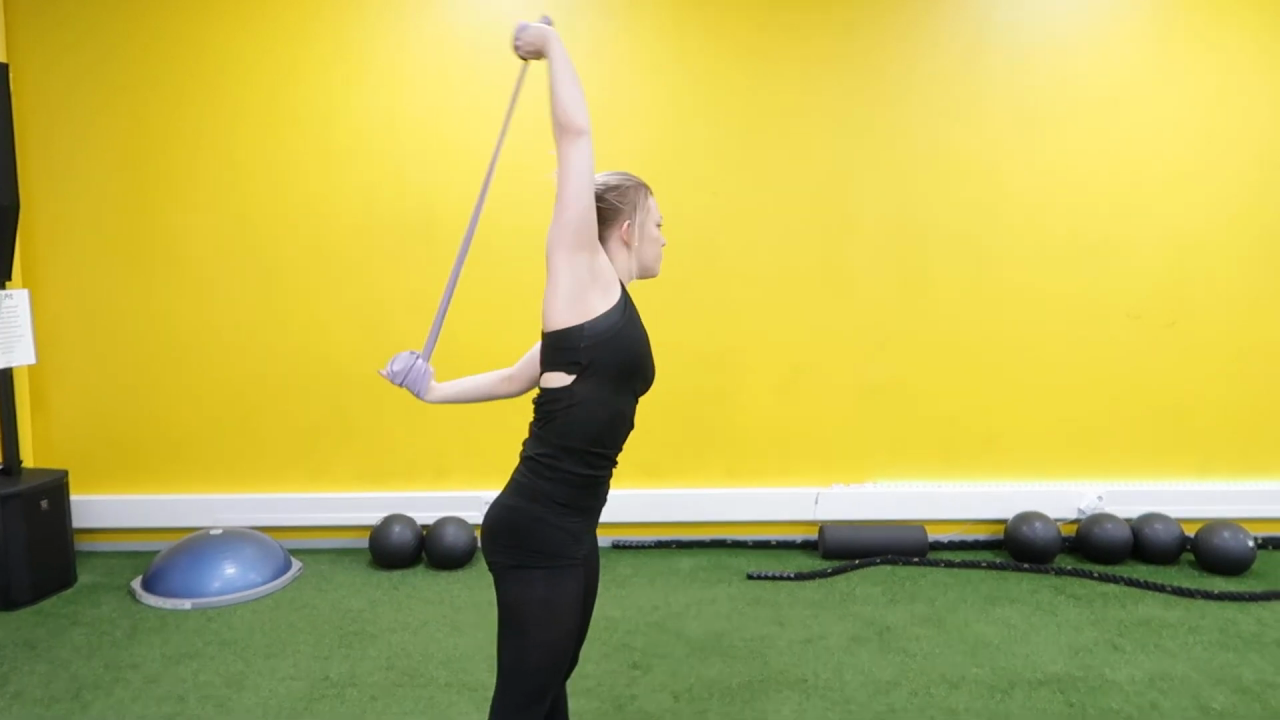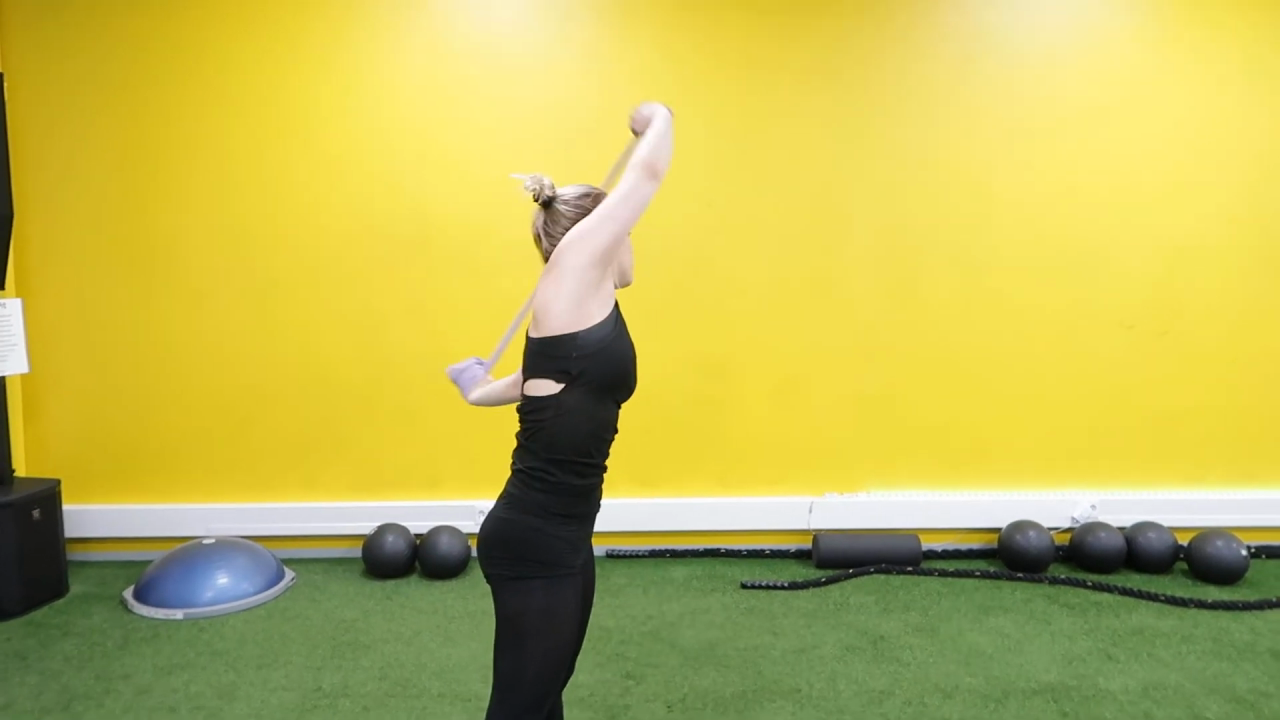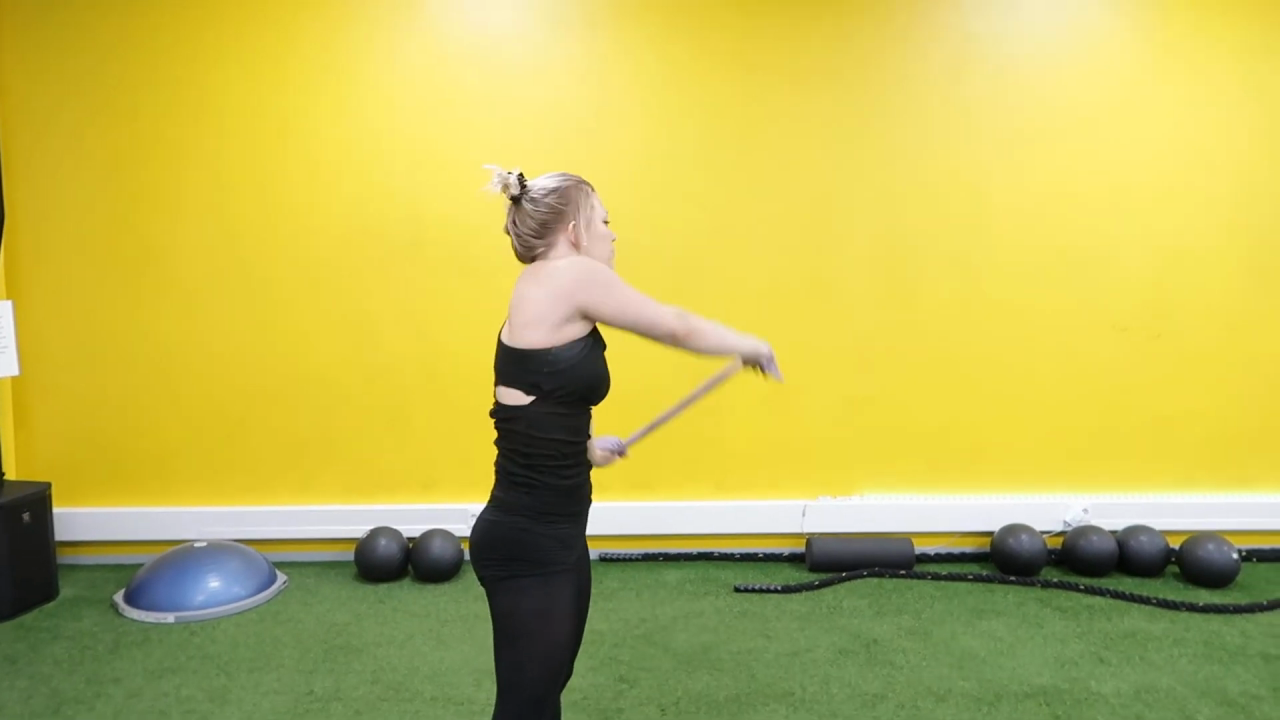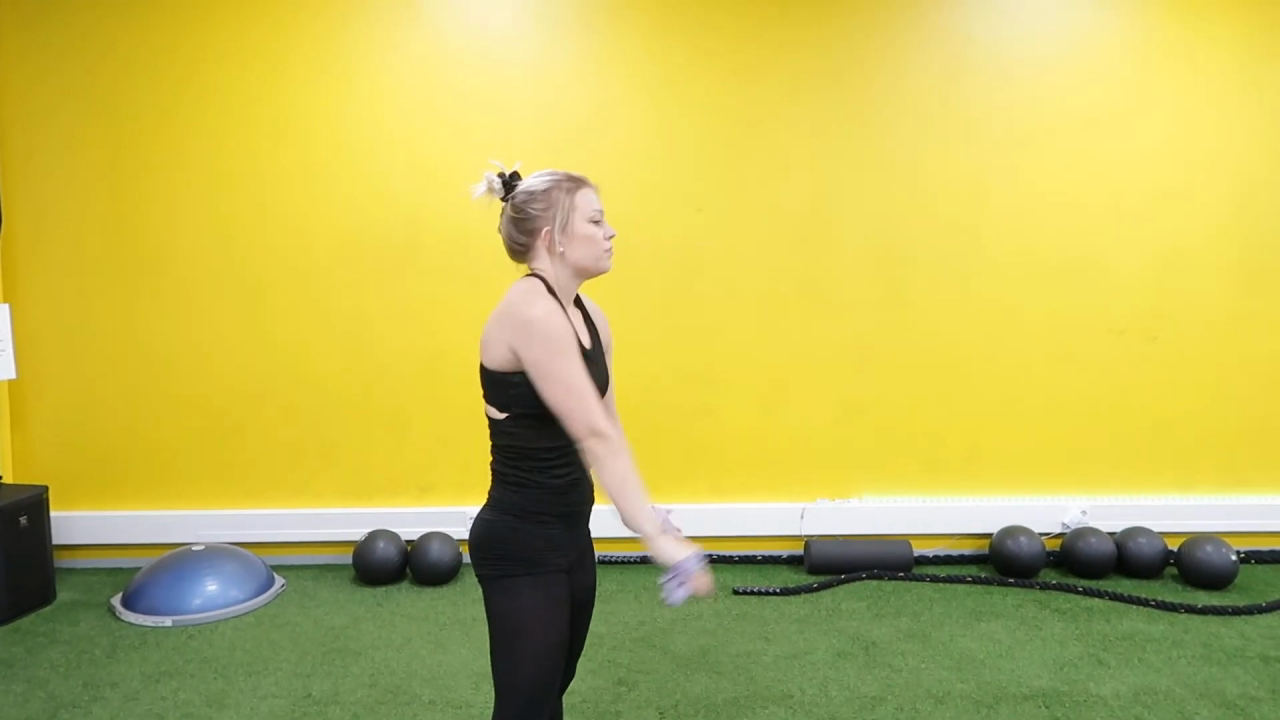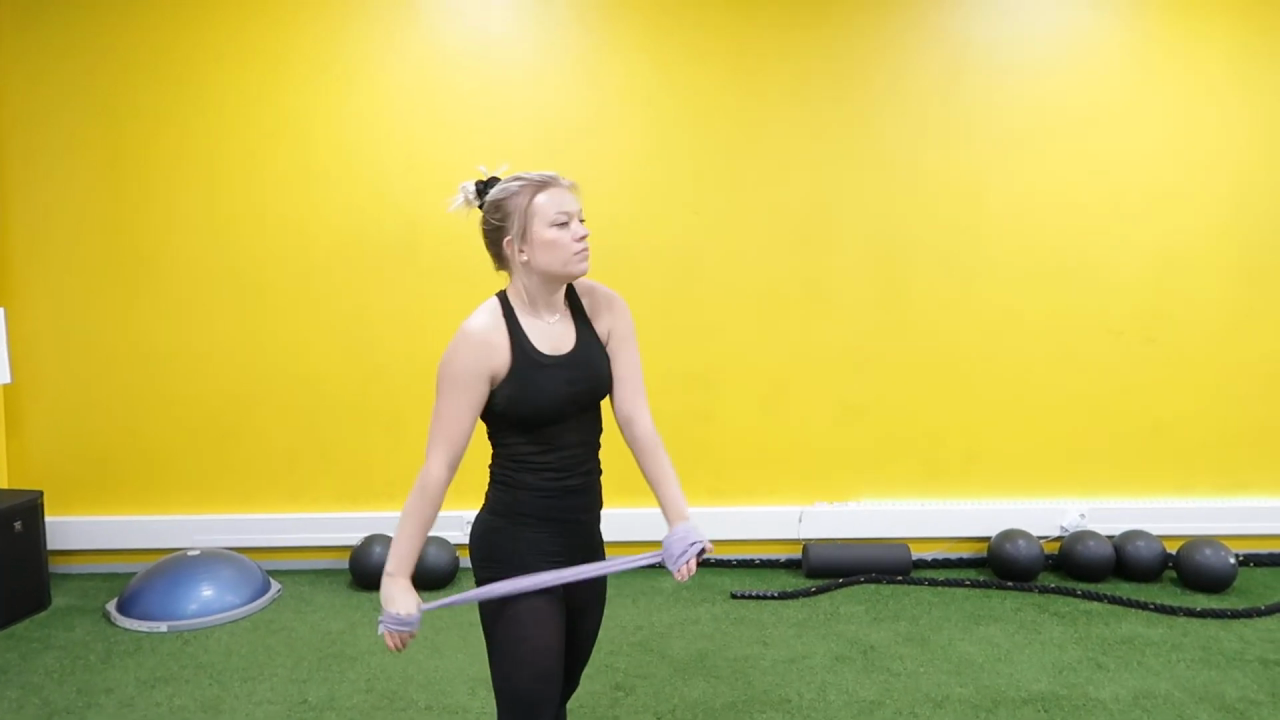
dt=0.3s
person 1, frame 1
left shoulder: (605, 309)
right shoulder: (580, 273)
left elbow: (519, 376)
right elbow: (573, 137)
left wrist: (438, 390)
right wrist: (554, 44)
left hip: (569, 529)
right hip: (537, 530)
person 1, frame 2
left shoulder: (579, 308)
right shoulder: (577, 274)
left elbow: (523, 387)
right elbow: (644, 174)
left wrist: (489, 388)
right wrist: (657, 120)
left hip: (563, 537)
right hip: (535, 541)
person 1, frame 3
left shoulder: (555, 300)
right shoulder: (561, 277)
right elbow: (676, 326)
left wrist: (587, 446)
right wrist: (746, 345)
left hip: (555, 537)
right hip: (527, 542)
person 1, frame 4
left shoulder: (584, 311)
right shoulder: (530, 311)
right elbow: (594, 433)
left wrist: (648, 522)
right wrist: (661, 539)
left hip: (571, 534)
right hip: (519, 543)
person 1, frame 5
left shoulder: (603, 308)
right shoulder: (482, 337)
left elbow: (637, 418)
right elbow: (439, 464)
left wrist: (678, 518)
right wrist: (397, 576)
left hip: (582, 537)
right hip: (514, 547)
